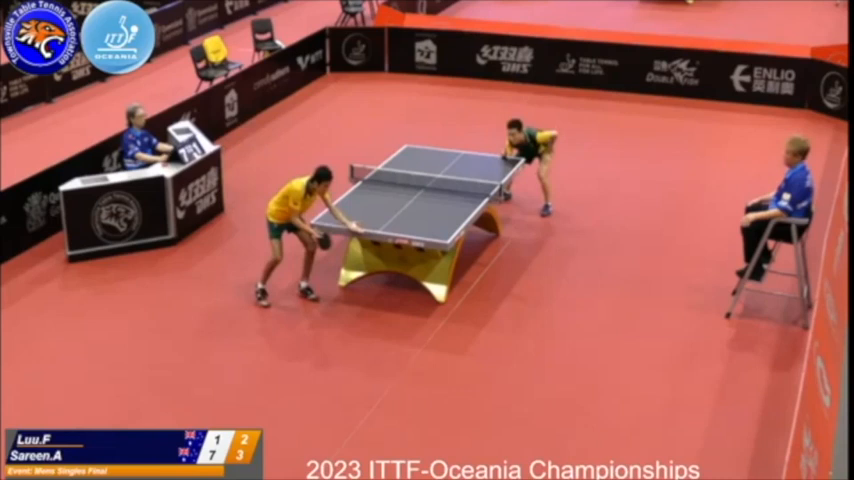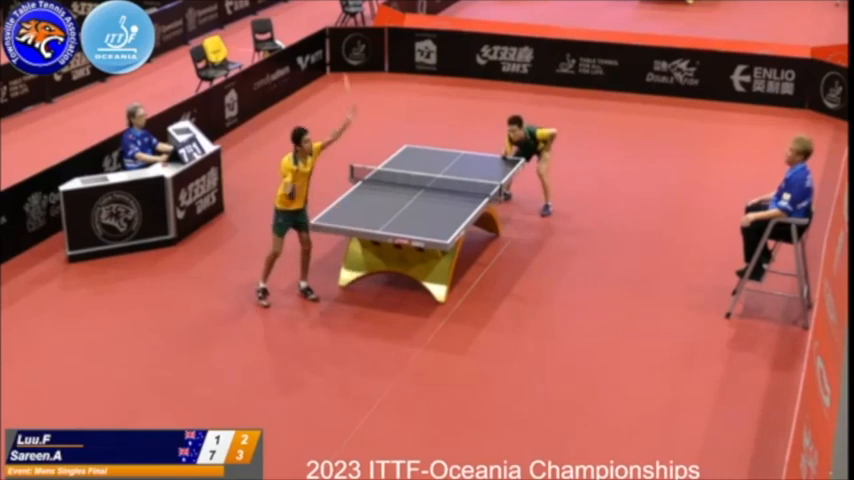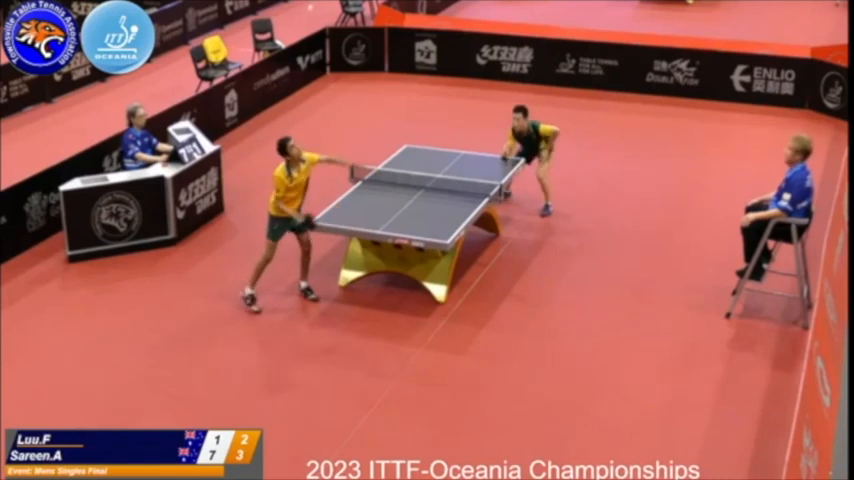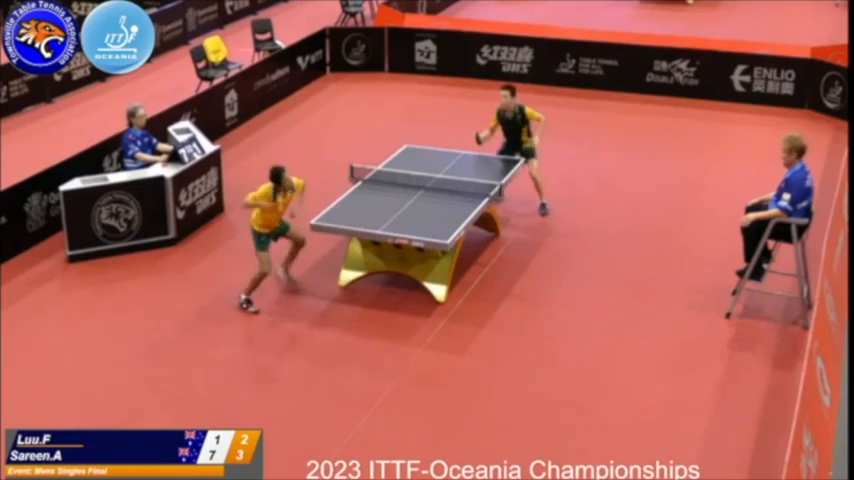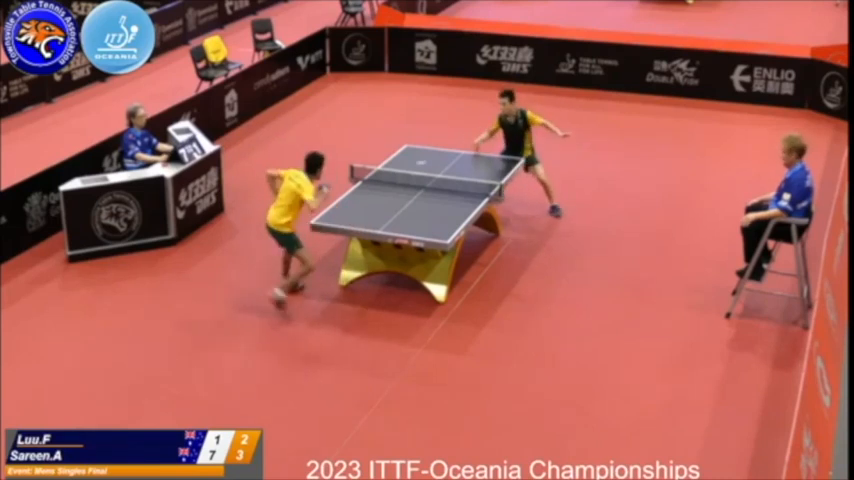
dt=0.5s
person 1, frame 1
left shoulder: (319, 187)
right shoulder: (297, 189)
left elbow: (331, 207)
right elbow: (295, 218)
left wrist: (349, 224)
right wrist: (312, 232)
left hip: (294, 217)
right hip: (276, 217)
left knee: (311, 247)
right knee: (277, 257)
left ankle: (303, 285)
right ankle: (260, 288)
person 1, frame 2
left shoulder: (312, 151)
right shoulder: (287, 163)
left elbow: (332, 138)
right elbow: (286, 188)
left wrist: (347, 122)
right wrist: (289, 191)
left hip: (300, 208)
right hip: (284, 209)
left knee: (306, 246)
right knee: (276, 250)
left ankle: (303, 284)
right ankle: (262, 287)
person 1, frame 3
left shoulder: (307, 159)
right shoulder: (280, 174)
left elbow: (325, 159)
right elbow: (278, 202)
left wrist: (343, 163)
right wrist: (293, 214)
left hip: (296, 212)
right hip: (279, 215)
left knee: (307, 246)
right knee: (268, 256)
left ankle: (304, 285)
right ankle: (248, 292)
person 1, frame 4
left shoulder: (295, 183)
right shoulder: (266, 190)
left elbow: (302, 186)
right elbow: (246, 202)
left wrist: (297, 208)
right wrist: (262, 204)
left hip: (277, 222)
right hip: (261, 228)
left knee: (300, 240)
right knee: (265, 270)
left ankle: (284, 272)
right ankle: (244, 298)
person 1, frame 5
left shoulder: (292, 173)
right shoulder: (307, 186)
left elbow: (269, 174)
right elbow: (313, 207)
right wrist: (323, 194)
left hip: (271, 222)
right hip: (282, 228)
left knee: (289, 248)
right knee: (309, 266)
left ankle: (287, 282)
right ankle: (280, 292)
person 2, frame 1
left shoulder: (798, 178)
right shoulder: (797, 171)
left elbow: (784, 211)
right elbow: (781, 193)
left wrist: (755, 216)
right wrist: (760, 199)
right hip: (789, 213)
left knee: (749, 226)
right knee: (751, 209)
left ankle: (756, 267)
right ankle: (763, 256)
person 2, frame 2
left shoulder: (799, 178)
right shoulder: (797, 170)
left elbow: (784, 211)
right elbow: (781, 193)
left wrist: (755, 216)
right wrist: (760, 199)
right hip: (789, 213)
left knee: (750, 226)
right knee: (751, 209)
left ankle: (757, 267)
right ankle: (764, 257)
person 2, frame 3
left shoulder: (798, 177)
right shoulder: (798, 170)
left elbow: (784, 211)
right elbow: (781, 193)
left wrist: (755, 216)
right wrist: (760, 199)
right hip: (789, 212)
left knee: (749, 226)
right knee: (751, 209)
left ankle: (757, 267)
right ankle: (764, 257)
person 2, frame 4
left shoulder: (797, 178)
right shoulder: (798, 170)
left elbow: (784, 211)
right elbow: (781, 193)
left wrist: (755, 216)
right wrist: (760, 199)
right hip: (791, 213)
left knee: (750, 226)
right knee: (751, 209)
left ankle: (756, 268)
right ankle: (764, 257)
person 2, frame 5
left shoulder: (797, 178)
right shoulder: (798, 170)
left elbow: (784, 211)
right elbow: (781, 194)
left wrist: (755, 216)
right wrist: (760, 199)
right hip: (790, 213)
left knee: (750, 226)
right knee: (751, 209)
left ankle: (756, 267)
right ankle: (764, 256)
person 3, frame 1
left shoulder: (535, 136)
right shoulder: (511, 140)
left elbow: (555, 134)
right elbow: (508, 156)
left wrist: (549, 150)
right wrist: (505, 154)
left hip: (543, 149)
right hip: (527, 149)
left knee: (541, 174)
left ankle: (548, 204)
right ankle: (506, 192)
person 3, frame 2
left shoulder: (534, 133)
right shoulder: (511, 137)
left elbow: (554, 132)
right elbow: (508, 153)
left wrist: (547, 149)
right wrist: (506, 154)
left hip: (541, 147)
right hip: (524, 148)
left knee: (541, 172)
left ankle: (548, 204)
right ankle: (506, 192)
person 3, frame 3
left shoulder: (537, 128)
right shoulder: (514, 130)
left elbow: (556, 131)
right elbow: (509, 149)
left wrist: (547, 148)
right wrist: (506, 152)
left hip: (542, 149)
right hip: (527, 148)
left knee: (540, 175)
left ankle: (548, 204)
right ankle: (506, 191)
person 3, frame 4
left shoulder: (524, 111)
right shoulder: (499, 113)
left elbow: (541, 119)
right elbow: (491, 130)
left wrist: (536, 136)
right wrist: (482, 137)
left hip: (526, 144)
right hip: (509, 144)
left knee: (533, 174)
left ankle: (543, 202)
person 3, frame 5
left shoulder: (526, 115)
right shoulder: (501, 118)
left elbow: (544, 123)
right elbow: (490, 133)
left wrist: (558, 132)
right wrist: (479, 140)
left hip: (526, 153)
right hip: (509, 153)
left knee: (542, 178)
left ankle: (553, 205)
